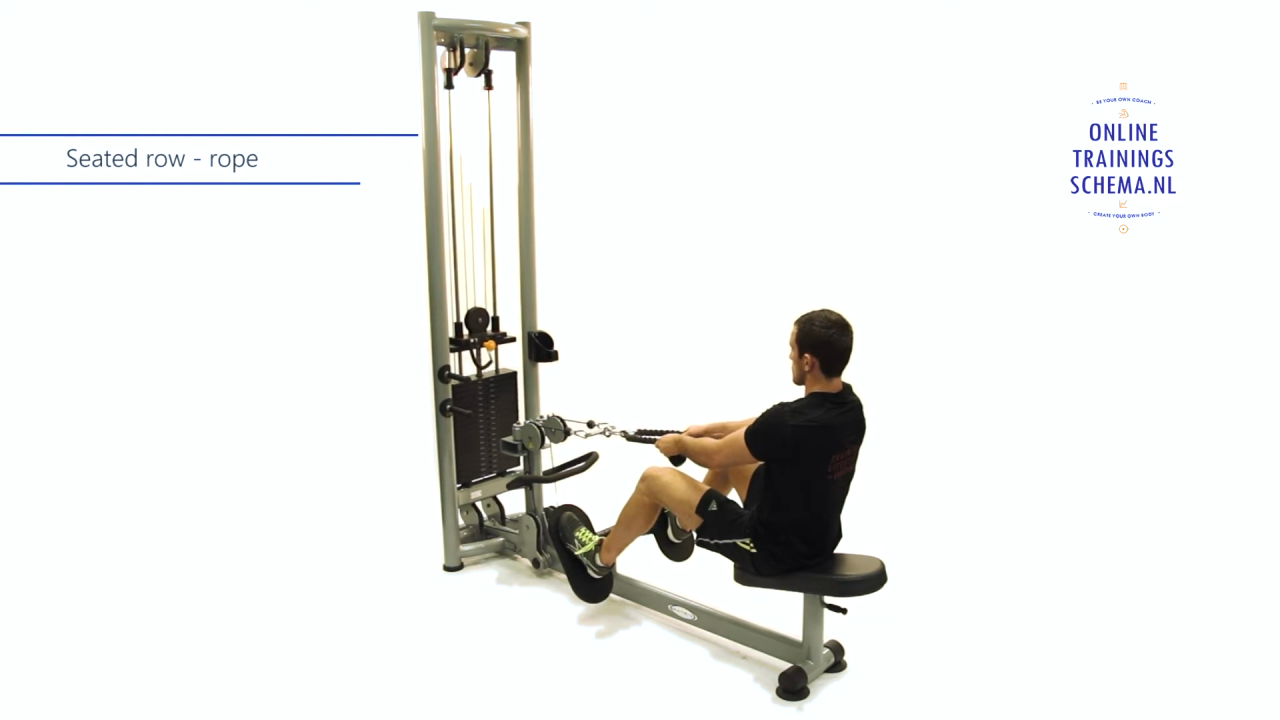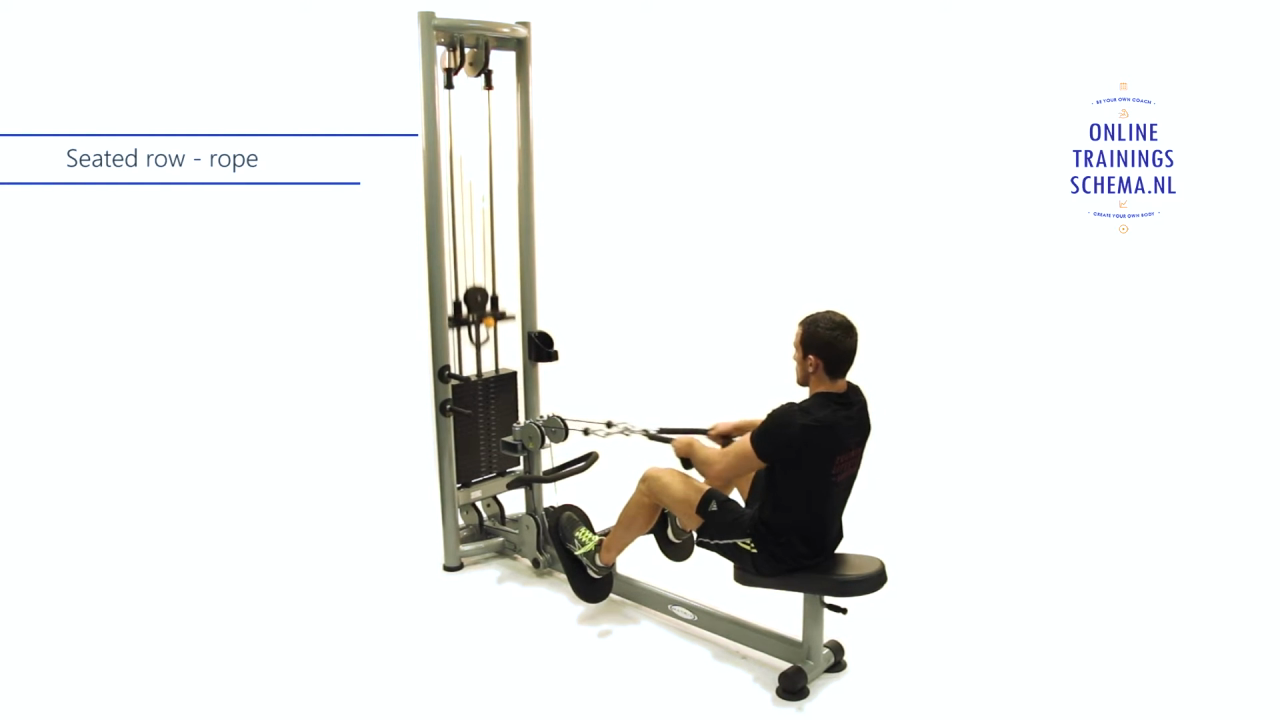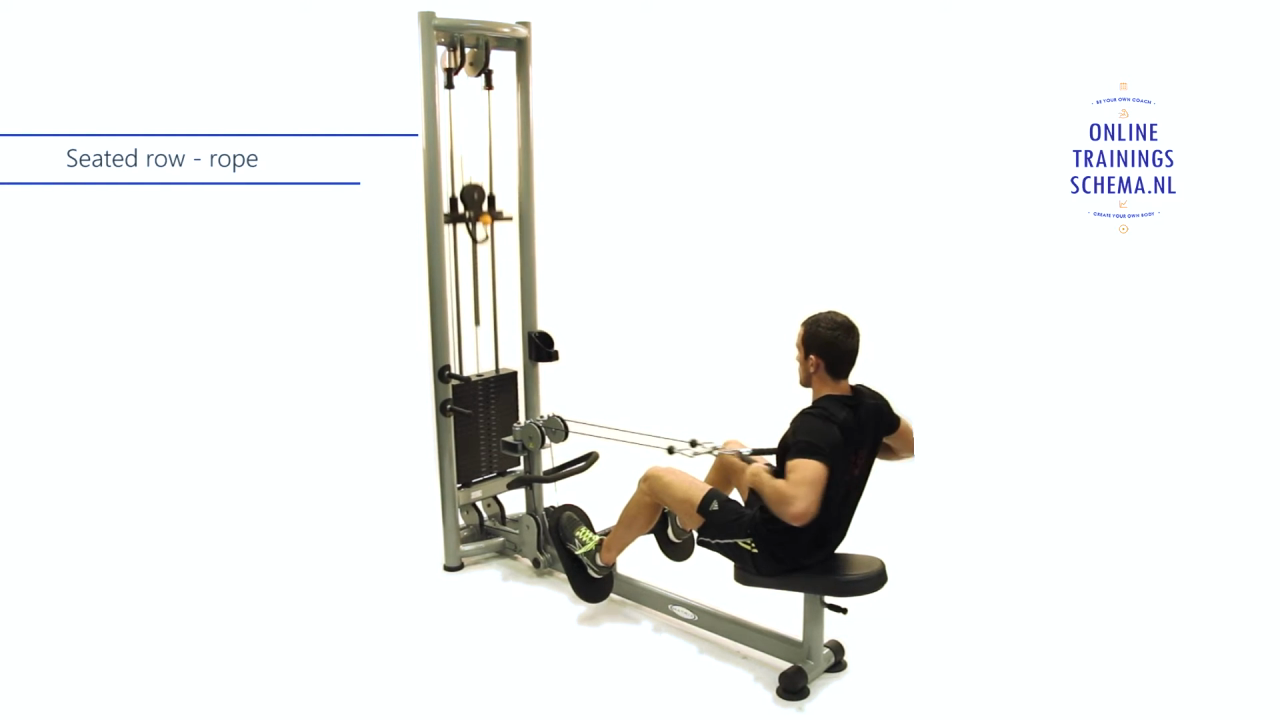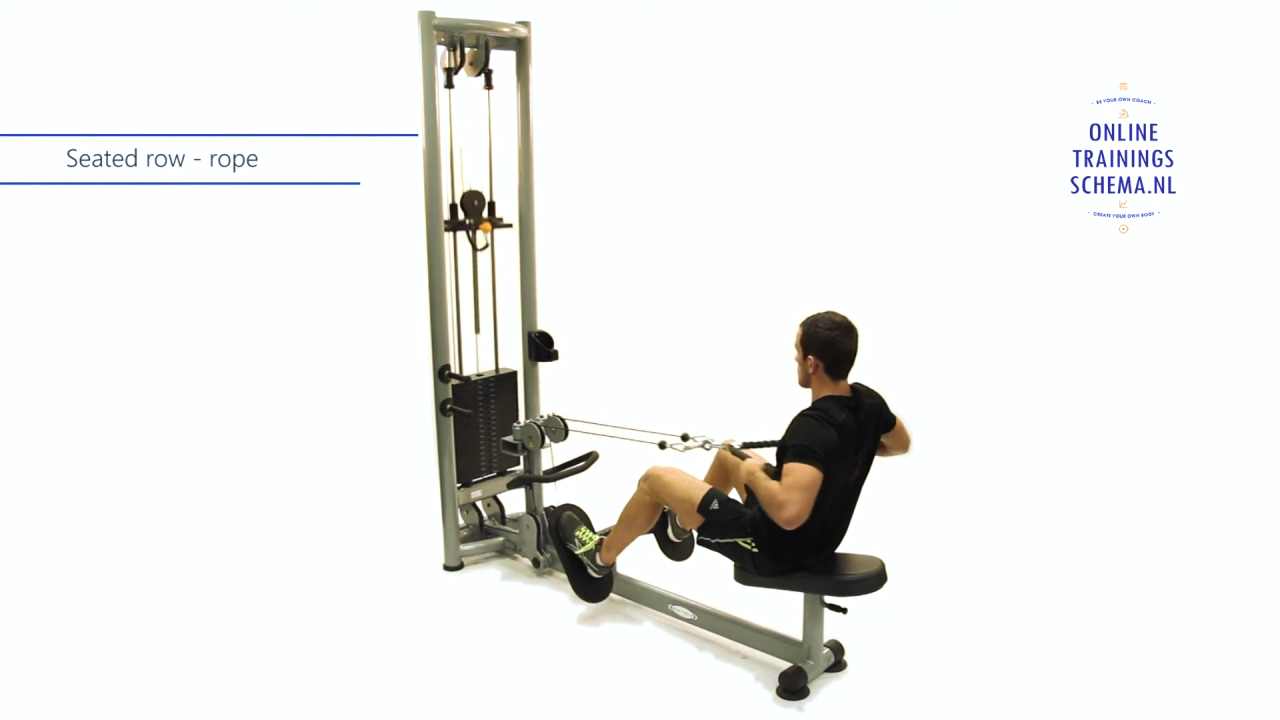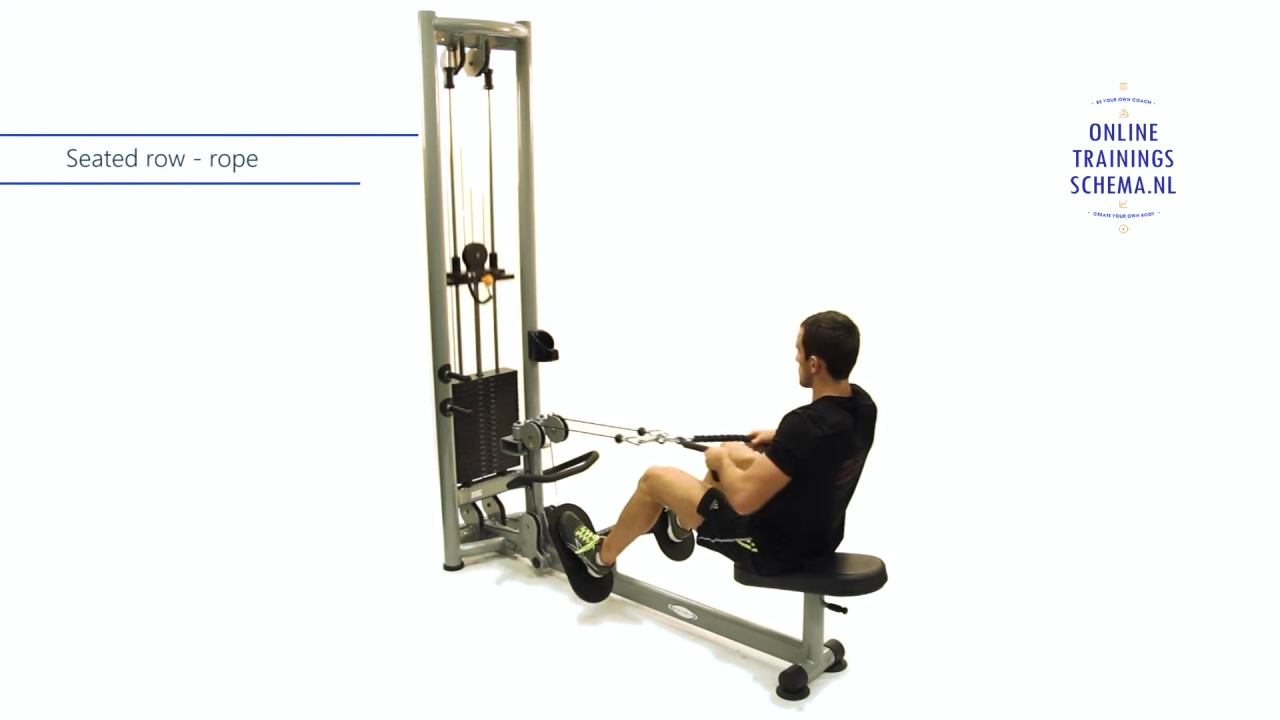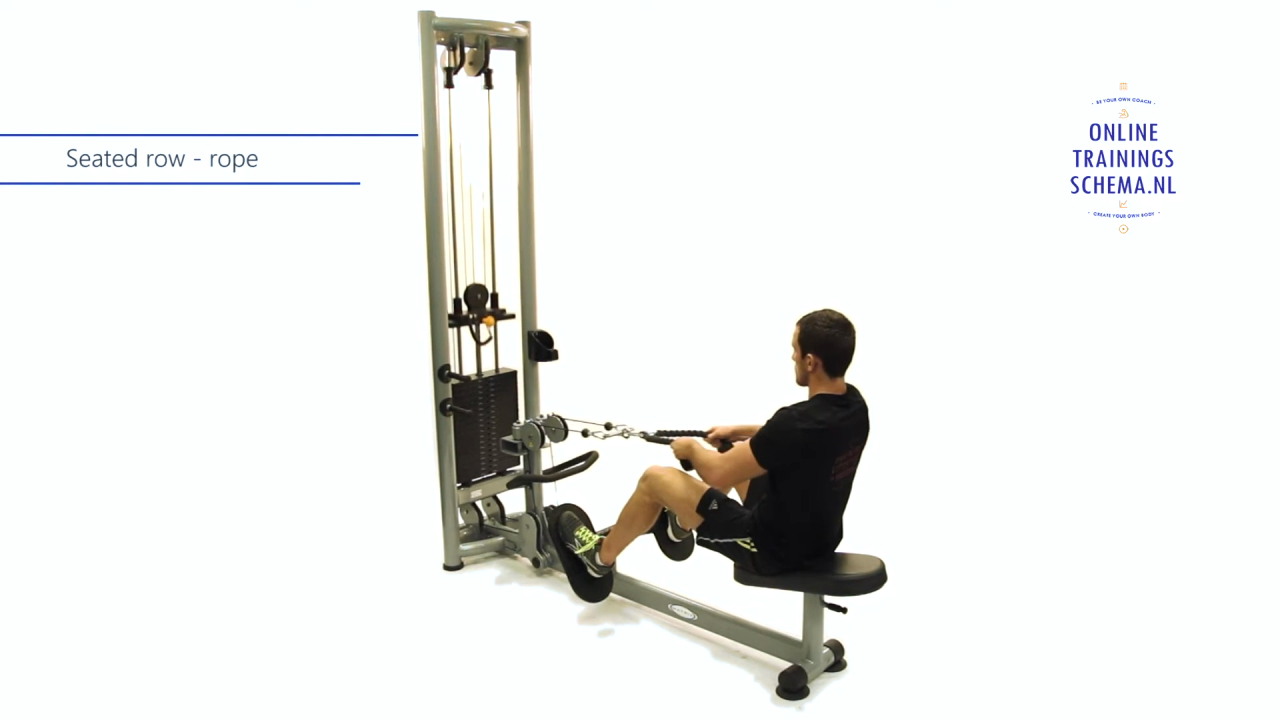
dt=0.4s
person 1, frame 1
left shoulder: (791, 420)
right shoulder: (848, 404)
left elbow: (715, 457)
left wrist: (681, 444)
right wrist: (710, 429)
left hip: (773, 547)
right hip: (817, 539)
left knee: (654, 479)
right knee: (733, 451)
left ankle: (602, 556)
right ankle: (682, 521)
person 1, frame 2
left shoulder: (797, 421)
right shoulder: (854, 402)
left elbow: (717, 469)
left wrist: (690, 447)
right wrist: (742, 427)
left hip: (772, 547)
right hip: (817, 538)
left knee: (654, 480)
right knee: (735, 452)
left ankle: (602, 556)
right ankle: (683, 521)
person 1, frame 3
left shoulder: (816, 424)
right shoulder: (871, 405)
left elbow: (797, 508)
right elbow: (907, 447)
left wrist: (759, 478)
left hip: (774, 546)
right hip: (820, 539)
left knee: (655, 479)
right knee: (732, 450)
left ankle: (602, 556)
right ankle: (683, 521)
person 1, frame 4
left shoulder: (813, 426)
right shoulder: (868, 402)
left elbow: (789, 512)
right elbow: (901, 444)
left wrist: (754, 475)
left hip: (774, 547)
right hip: (820, 538)
left knee: (655, 479)
right knee: (729, 451)
left ankle: (603, 556)
right ankle: (682, 521)
person 1, frame 5
left shoulder: (806, 425)
right shoulder: (862, 405)
left elbow: (742, 498)
left wrist: (720, 462)
right wrist: (779, 439)
left hip: (773, 547)
right hip: (818, 537)
left knee: (654, 479)
right knee: (730, 450)
left ankle: (602, 555)
right ankle: (681, 521)
person 1, frame 6
left shoulder: (799, 421)
right shoulder: (853, 404)
left elbow: (718, 474)
left wrist: (691, 448)
right wrist: (741, 432)
left hip: (771, 546)
right hip: (819, 539)
left knee: (654, 479)
right knee: (732, 452)
left ankle: (601, 556)
right ankle: (680, 521)
